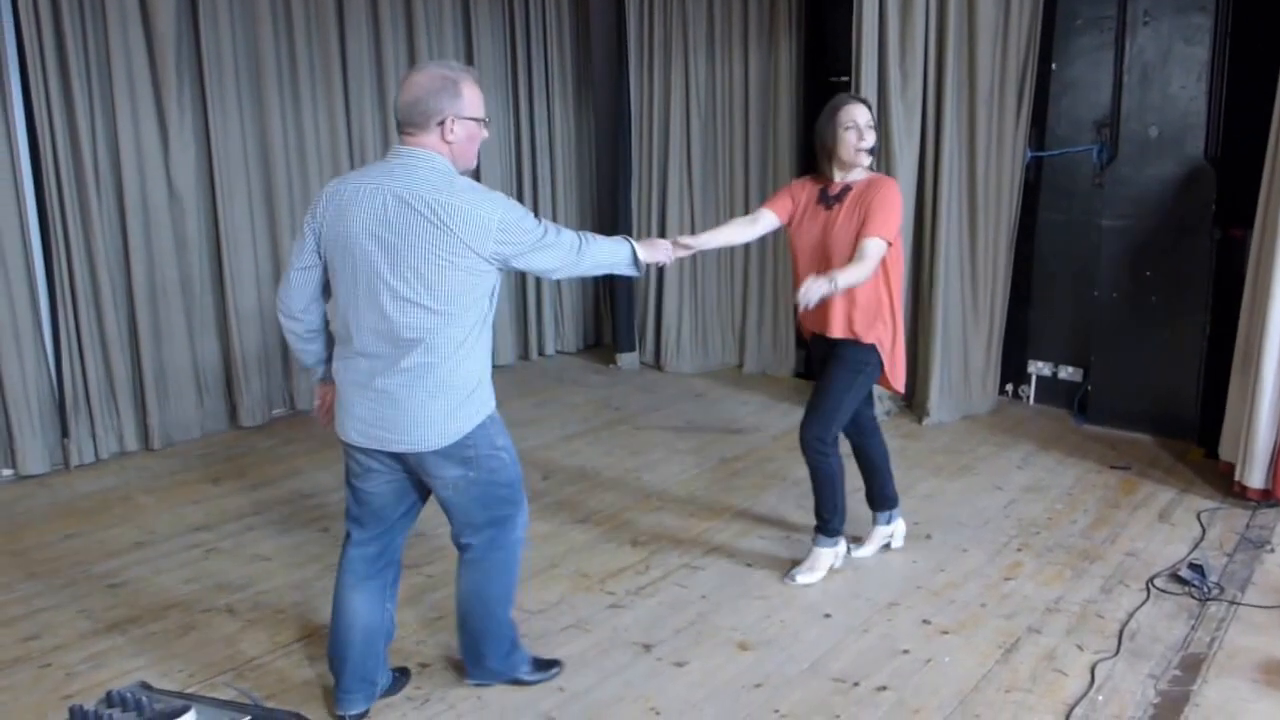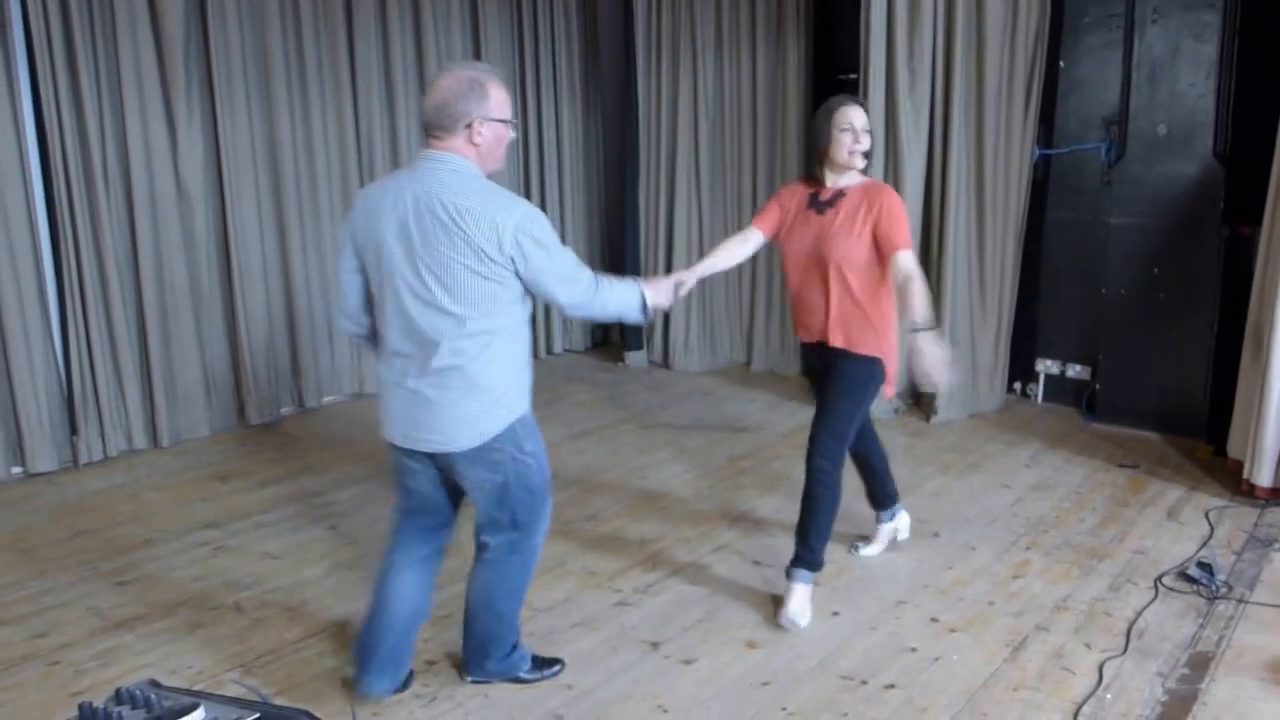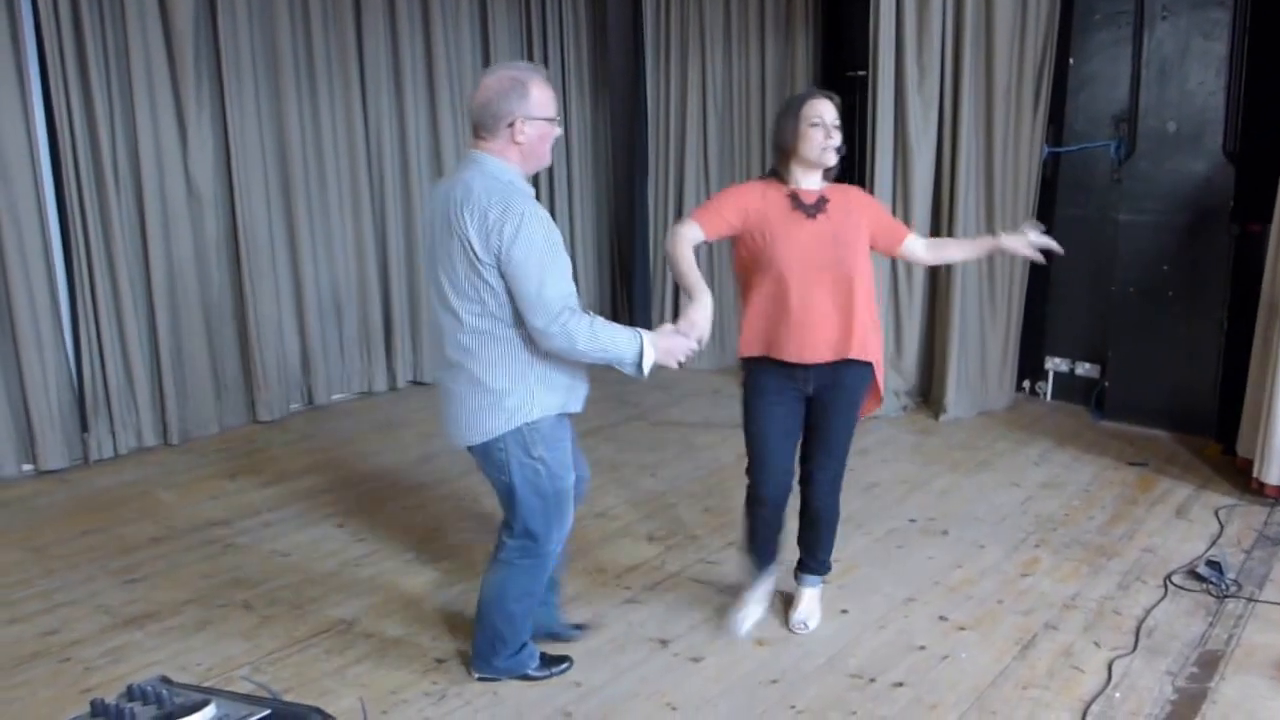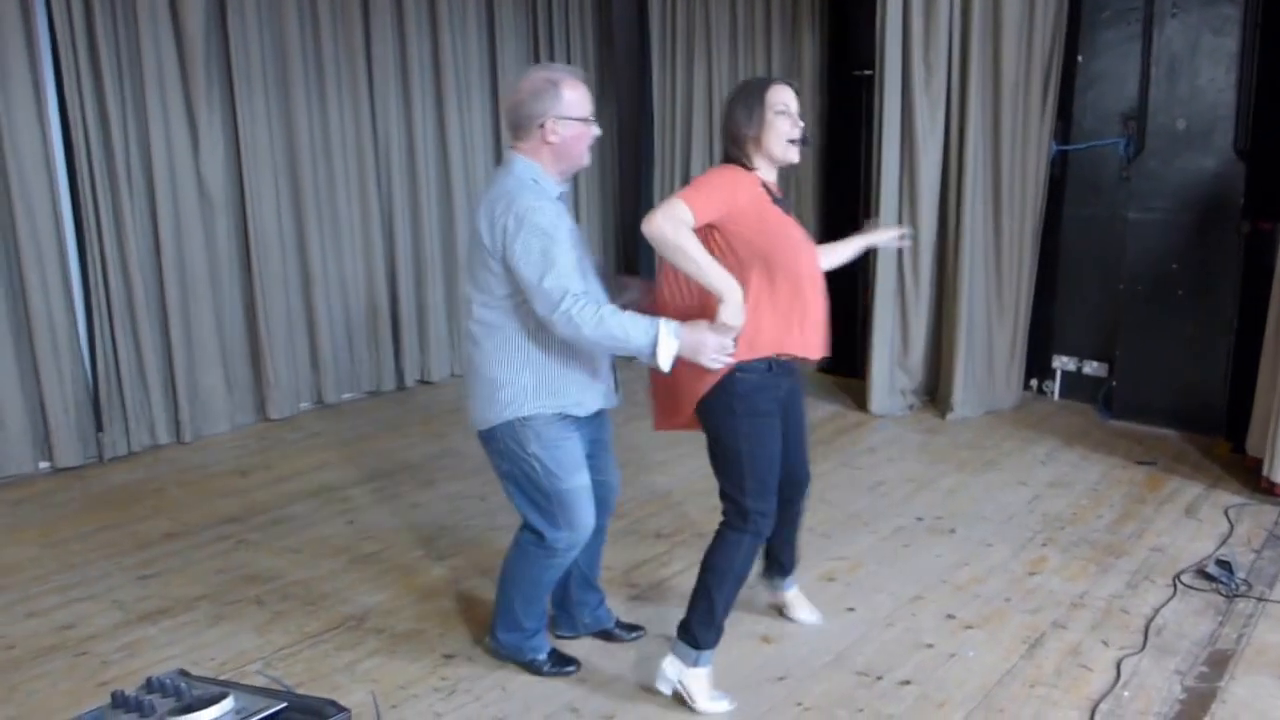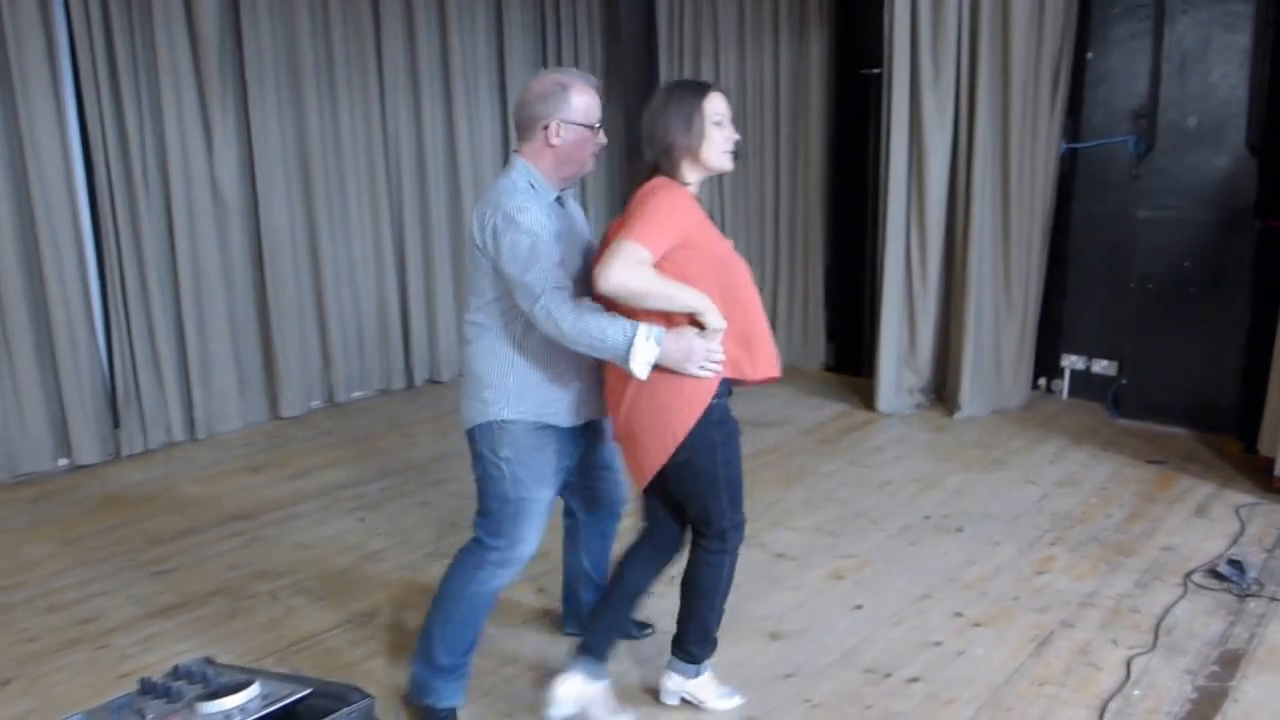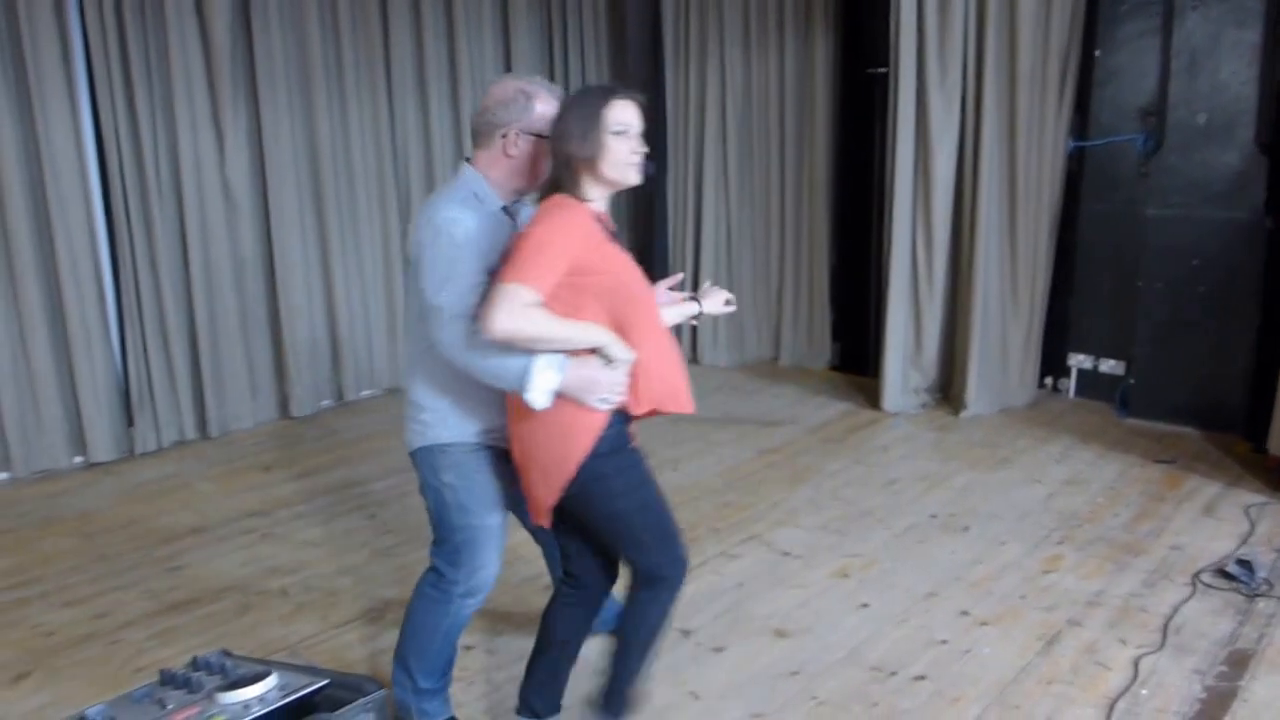
dt=0.3s
person 1, frame 1
left shoulder: (335, 198)
right shoulder: (477, 208)
left elbow: (296, 306)
right elbow: (564, 250)
left wrist: (326, 371)
right wrist: (636, 251)
left hip: (365, 416)
right hip: (452, 419)
left knee: (369, 546)
right knee: (494, 533)
right ankle: (493, 658)
person 1, frame 2
left shoulder: (371, 203)
right shoulder: (503, 213)
left elbow: (356, 316)
right elbow: (578, 293)
right wrist: (645, 296)
left hip: (408, 412)
right hip: (485, 412)
left knee: (420, 530)
right knee: (516, 529)
left ankle: (381, 664)
right ankle: (491, 656)
person 1, frame 3
left shoulder: (449, 192)
right shoulder: (516, 214)
right elbow: (560, 327)
right wrist: (648, 346)
left hip: (479, 393)
right hip: (517, 405)
left knee: (545, 504)
right knee: (540, 528)
left ankle: (539, 613)
right ankle: (501, 651)
person 1, frame 4
left shoulder: (540, 193)
right shoulder: (523, 205)
right elbow: (571, 312)
right wrist: (673, 337)
left hip: (575, 392)
right hip: (527, 402)
left knee: (594, 503)
right knee: (562, 522)
left ankle: (578, 611)
right ankle: (518, 635)
person 1, frame 5
left shoulder: (560, 199)
right shoulder: (514, 207)
left elbow: (588, 283)
right elbow: (555, 311)
right wrist: (654, 343)
left hip: (570, 401)
right hip: (516, 411)
left knee: (601, 503)
right knee: (505, 544)
left ankle: (588, 610)
person 1, frame 6
left shoulder: (521, 210)
right shoulder: (450, 220)
right elbow: (465, 338)
right wrist: (561, 374)
right hip: (461, 431)
right knee: (468, 571)
left ankle: (589, 614)
person 2, frame 1
left shoulder: (883, 192)
right shoulder: (803, 191)
left elbow: (867, 262)
right elbow: (754, 224)
left wrist: (827, 282)
right wrist: (693, 242)
left hip: (864, 334)
right hip: (823, 333)
left knee: (816, 433)
right knee: (858, 423)
left ankle: (828, 542)
right ankle: (888, 520)
person 2, frame 2
left shoulder: (881, 201)
right shoulder: (792, 198)
left elbow: (905, 272)
right elbow: (746, 241)
left wrist: (923, 331)
right wrist: (694, 273)
left hip: (861, 348)
right hip: (819, 345)
left knee: (822, 457)
right knee: (854, 433)
left ankle: (802, 578)
right ankle: (893, 516)
person 2, frame 3
left shoulder: (856, 204)
right shoulder: (752, 198)
left elbow: (921, 249)
right elbow: (682, 234)
left wrist: (997, 243)
right wrist: (696, 291)
left hip: (843, 363)
right hip: (772, 366)
left knee: (822, 478)
right knee: (769, 481)
left ankle: (810, 581)
right ankle: (760, 574)
person 2, frame 4
left shoulder: (768, 196)
right shoulder: (727, 183)
left elbow: (801, 261)
right elbow: (659, 224)
left wrist: (864, 239)
right wrist: (723, 285)
left hip: (768, 368)
right hip: (737, 372)
left knee: (792, 484)
right knee: (752, 512)
left ankle: (780, 584)
right ankle: (687, 659)
person 2, frame 5
left shoulder: (674, 204)
right shoulder: (668, 200)
right elbow: (614, 276)
left wrist: (713, 295)
right wrist: (700, 303)
left hip: (668, 398)
right hip: (686, 399)
left knee: (664, 530)
right knee: (721, 532)
person 2, frame 6
left shoulder: (596, 224)
right shoulder: (560, 222)
left elbow: (623, 320)
right elbow: (500, 319)
left wrist: (693, 308)
right wrist: (597, 338)
left hip: (594, 431)
right hip: (577, 434)
left knee: (588, 580)
right knee: (664, 565)
